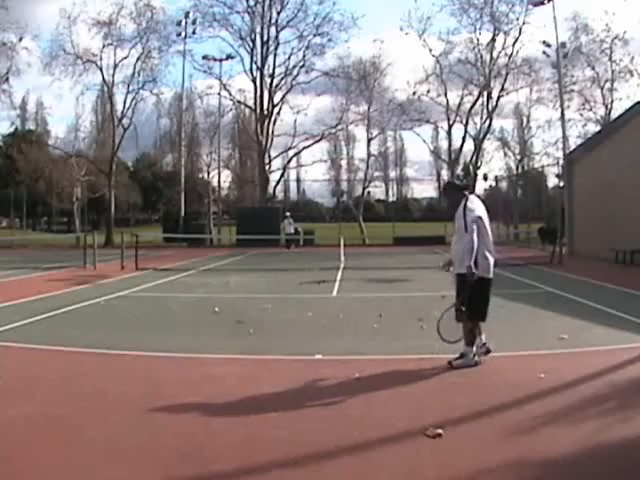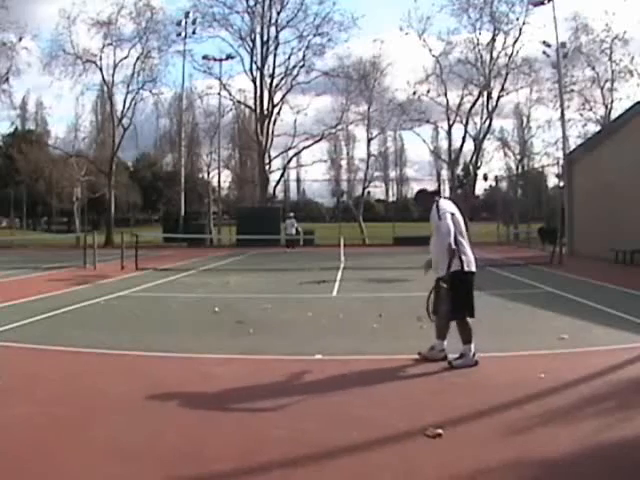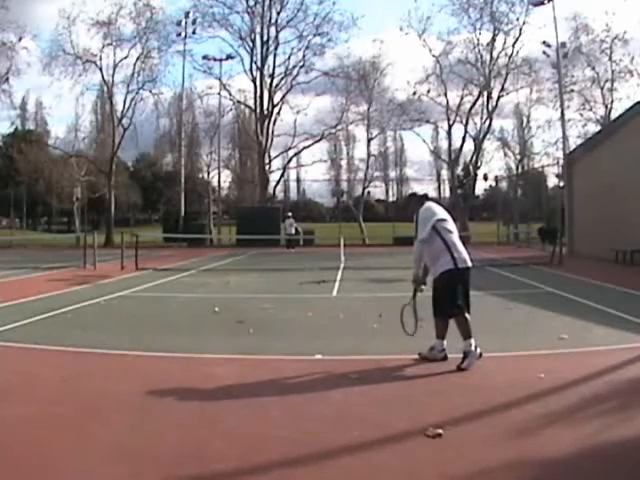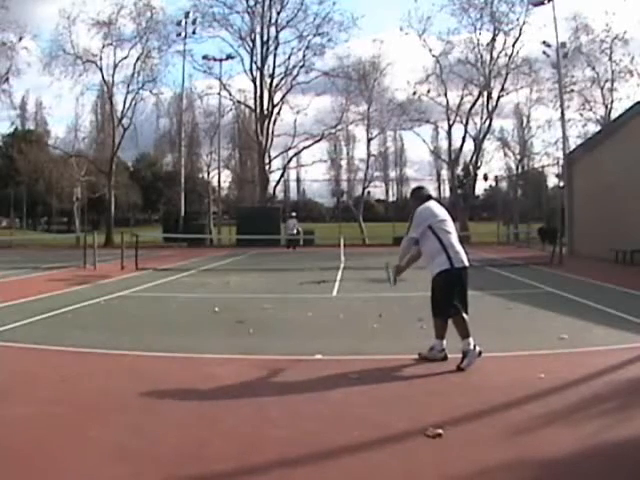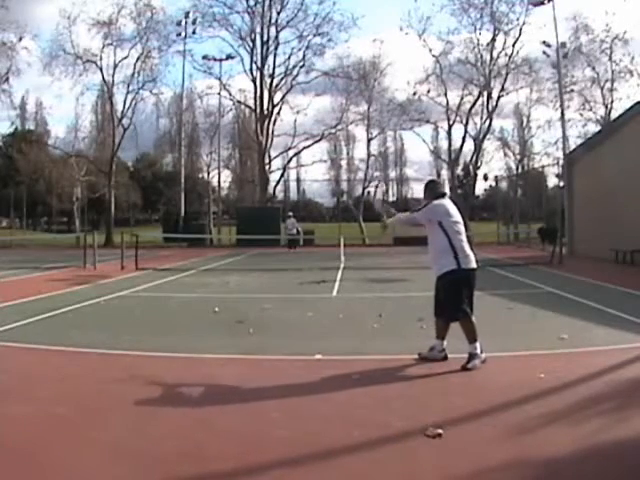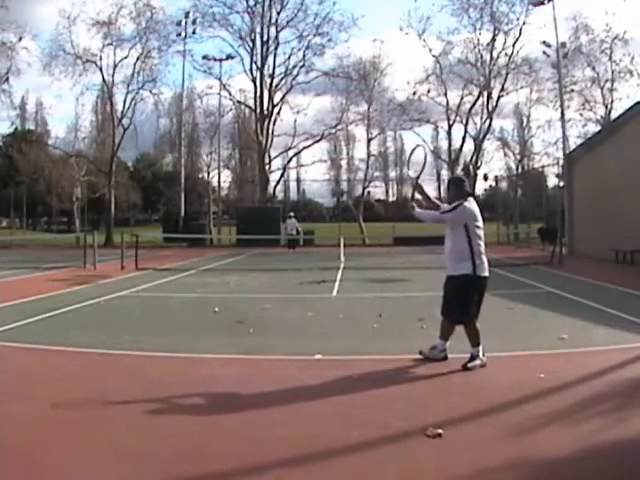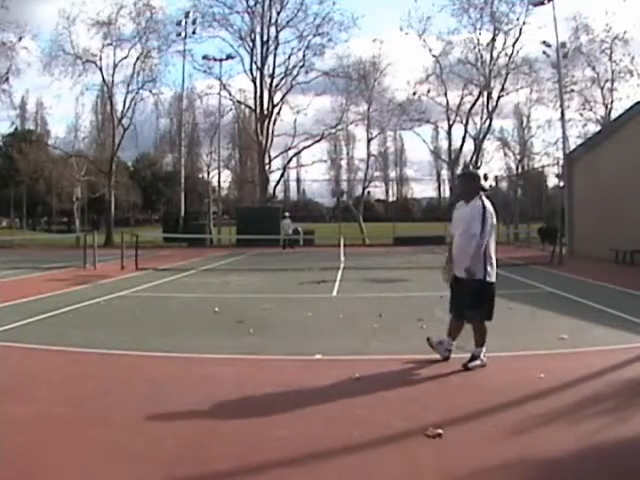
dt=0.7s
person 1, frame 1
left shoulder: (466, 207)
right shoulder: (471, 204)
left elbow: (470, 238)
left wrist: (469, 265)
right wrist: (453, 259)
left hip: (472, 270)
right hip: (476, 268)
left knee: (468, 313)
right knee: (472, 312)
left ankle: (469, 354)
right ankle: (480, 344)
person 1, frame 2
left shoulder: (440, 205)
right shoulder: (441, 208)
left elbow: (446, 224)
left wrist: (449, 244)
right wrist: (434, 260)
left hip: (457, 268)
right hip: (447, 269)
left knee: (459, 312)
right knee: (442, 310)
left ankle: (468, 353)
right ankle: (439, 349)
person 1, frame 3
left shoulder: (425, 210)
right shoulder: (430, 212)
left elbow: (420, 243)
right elbow: (430, 249)
left wrist: (416, 271)
right wrist: (423, 275)
left hip: (453, 266)
right hip: (444, 268)
left knee: (456, 308)
right knee: (440, 310)
left ankle: (471, 348)
right ankle: (439, 348)
person 1, frame 4
left shoulder: (424, 210)
right shoulder: (431, 211)
left elbow: (409, 240)
right elbow: (420, 246)
left wrist: (400, 263)
right wrist: (404, 266)
left hip: (450, 266)
right hip: (444, 268)
left knee: (453, 308)
right knee: (439, 309)
left ankle: (470, 347)
right ankle: (439, 348)
person 1, frame 5
left shoulder: (437, 206)
right shoulder: (441, 208)
left elbow: (410, 218)
right elbow: (416, 219)
left wrist: (389, 221)
right wrist: (395, 217)
left hip: (458, 268)
right hip: (449, 269)
left knee: (461, 311)
right knee: (442, 311)
left ankle: (476, 351)
right ankle: (439, 349)
person 1, frame 6
left shoulder: (465, 207)
right shoulder: (460, 207)
left elbow: (436, 217)
right elbow: (439, 209)
left wrist: (416, 211)
right wrist: (422, 192)
left hip: (470, 273)
right hip: (457, 272)
left knee: (465, 317)
right knee: (449, 313)
left ankle: (478, 355)
right ankle: (440, 349)
person 1, frame 7
left shoulder: (482, 207)
right shoulder: (460, 207)
left elbow: (480, 239)
left wrist: (470, 266)
right wrist: (449, 263)
left hip: (478, 274)
right hip: (461, 272)
left knee: (476, 317)
right knee: (457, 313)
left ankle: (479, 354)
right ankle: (446, 346)
